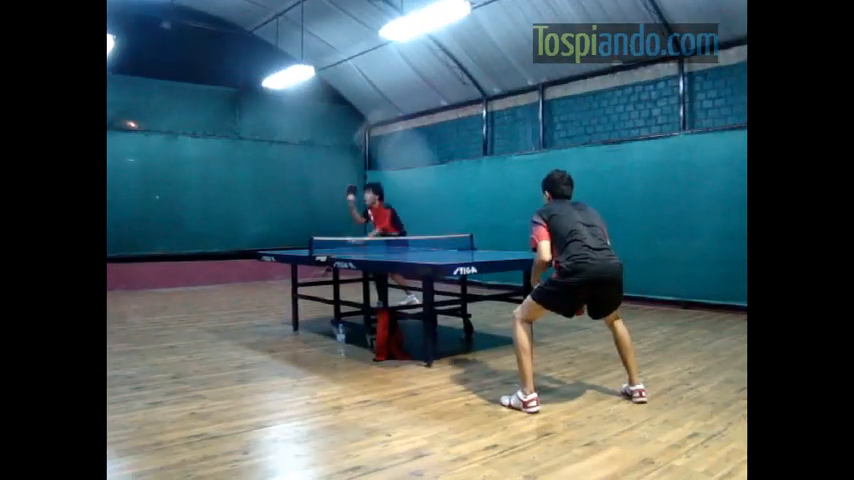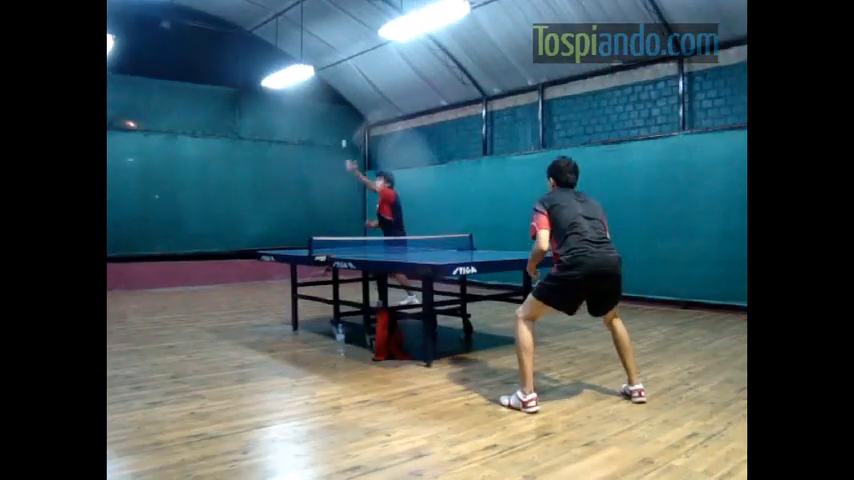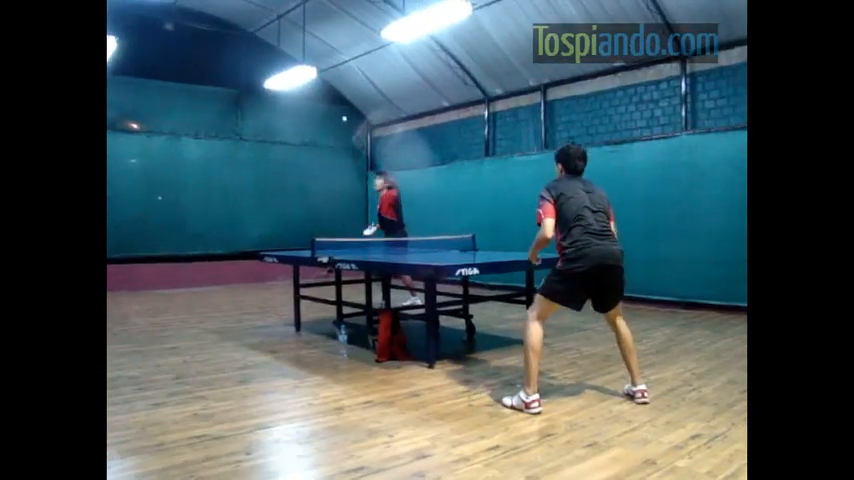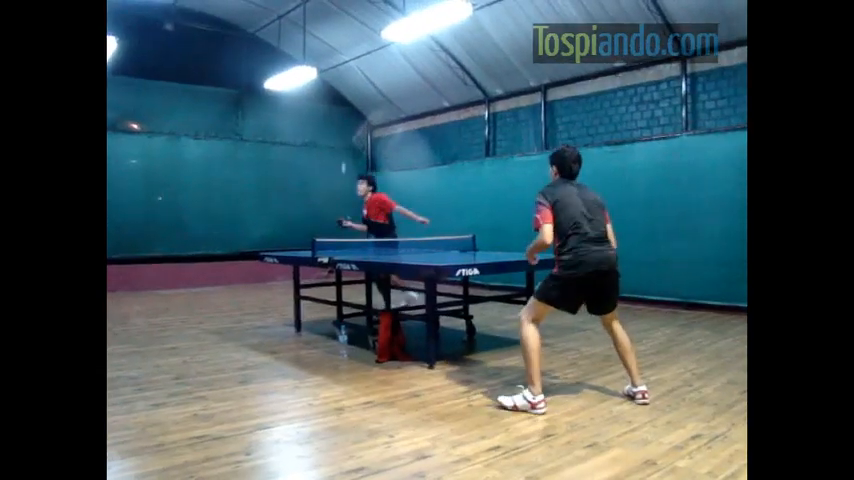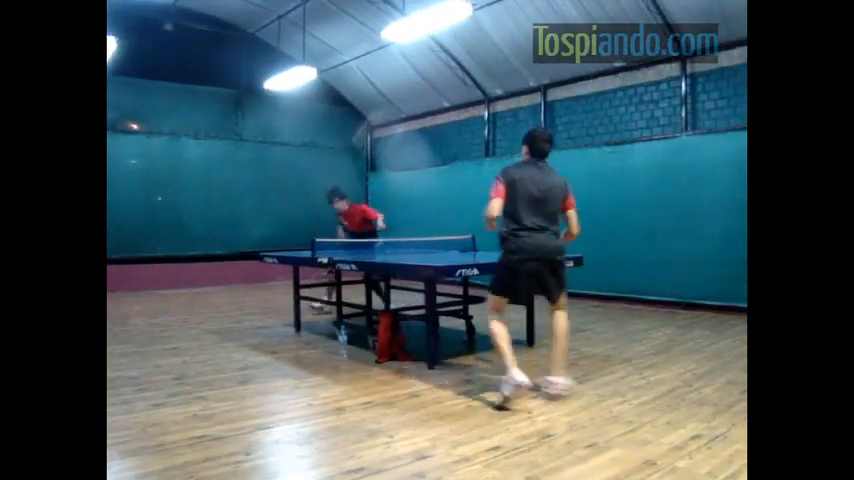
dt=0.3s
person 1, frame 1
left shoulder: (544, 213)
right shoulder: (590, 211)
left elbow: (544, 256)
left wrist: (535, 279)
right wrist: (585, 296)
left hip: (576, 271)
right hip: (612, 268)
left knee: (521, 317)
right knee: (614, 320)
left ankle: (527, 395)
right ankle: (636, 385)
person 1, frame 2
left shoulder: (546, 202)
right shoulder: (592, 202)
left elbow: (542, 246)
left wrist: (531, 266)
left hip: (575, 265)
right hip: (610, 262)
left knee: (524, 317)
right knee: (612, 319)
left ankle: (527, 394)
right ankle: (635, 385)
person 1, frame 3
left shoulder: (552, 189)
right shoulder: (599, 192)
left elbow: (547, 233)
left wrist: (533, 252)
left hip: (578, 260)
right hip: (612, 257)
left knee: (535, 317)
right knee: (616, 319)
left ankle: (530, 395)
right ankle: (638, 386)
person 1, frame 4
left shoulder: (548, 194)
right shoulder: (593, 196)
left elbow: (546, 239)
left wrist: (530, 252)
left hip: (574, 265)
right hip: (607, 263)
left knee: (528, 318)
right knee: (611, 323)
left ankle: (534, 395)
right ankle: (638, 386)
person 1, frame 5
left shoulder: (509, 173)
right shoulder: (560, 181)
left elbow: (492, 214)
right elbow: (574, 230)
left wrist: (489, 223)
left hip: (518, 251)
right hip: (551, 251)
left knee: (495, 314)
right knee: (559, 309)
left ankle: (513, 373)
right ankle: (556, 377)
person 2, frame 1
left shoulder: (384, 210)
right shoulder: (370, 209)
left elbow: (378, 231)
right elbow: (361, 220)
right wrist: (351, 205)
left ankle: (411, 296)
person 2, frame 2
left shoulder: (389, 194)
right shoulder: (383, 199)
left elbow: (373, 186)
left wrist: (355, 171)
right wrist: (373, 224)
left ankle: (411, 296)
person 2, frame 3
left shoulder: (390, 195)
right shoulder: (382, 198)
left elbow: (395, 193)
left wrist: (391, 183)
right wrist: (378, 226)
left hip: (397, 238)
right hip: (391, 238)
left ankle: (415, 298)
right ankle: (415, 298)
person 2, frame 4
left shoulder: (379, 198)
right shoulder: (366, 205)
left elbow: (397, 208)
left wrist: (417, 218)
right wrist: (351, 225)
right ankle: (409, 293)
person 2, frame 5
left shoulder: (360, 209)
right shoulder: (339, 213)
left elbow: (379, 215)
left wrist: (380, 222)
right wrist: (342, 237)
left knee: (370, 277)
right knee: (332, 270)
right ankle: (327, 301)
